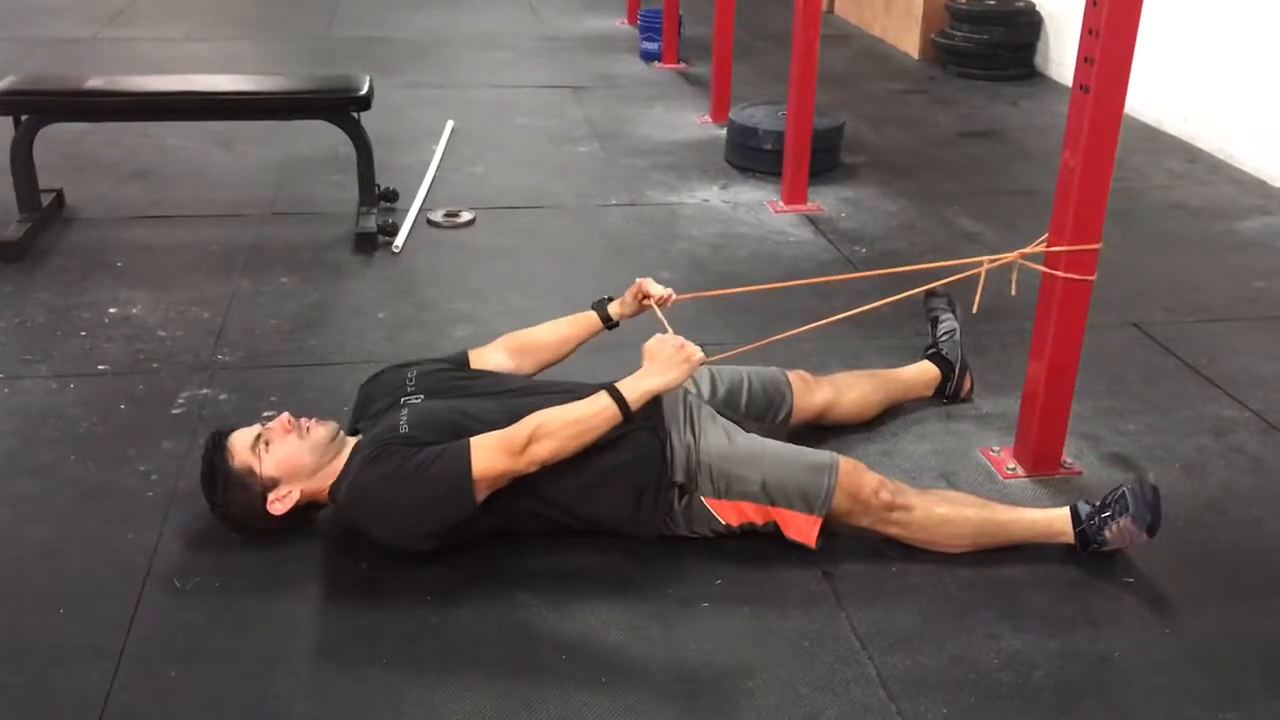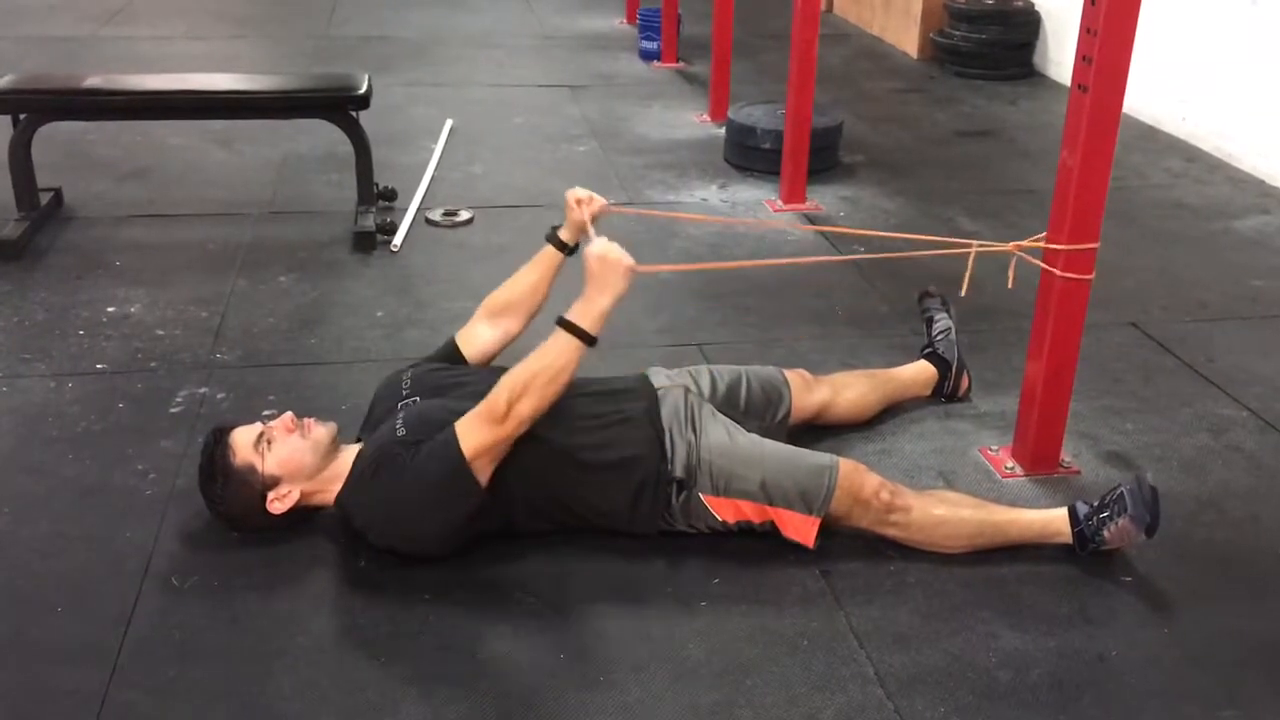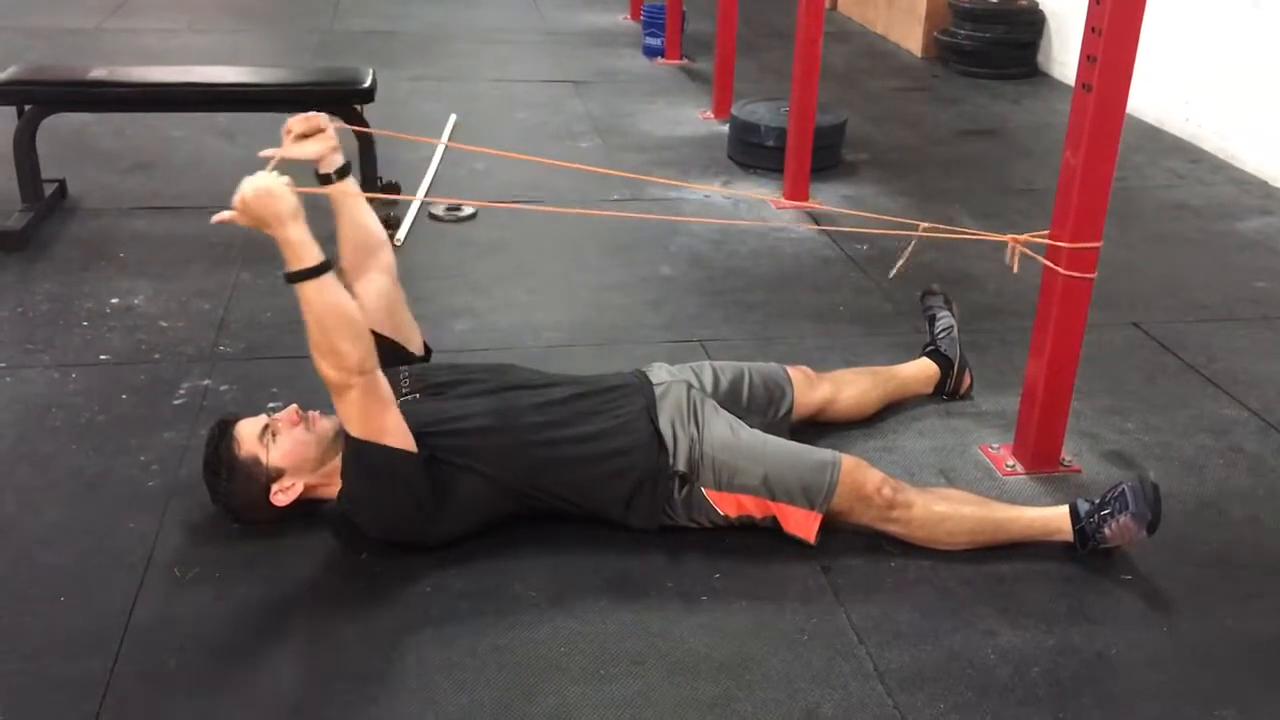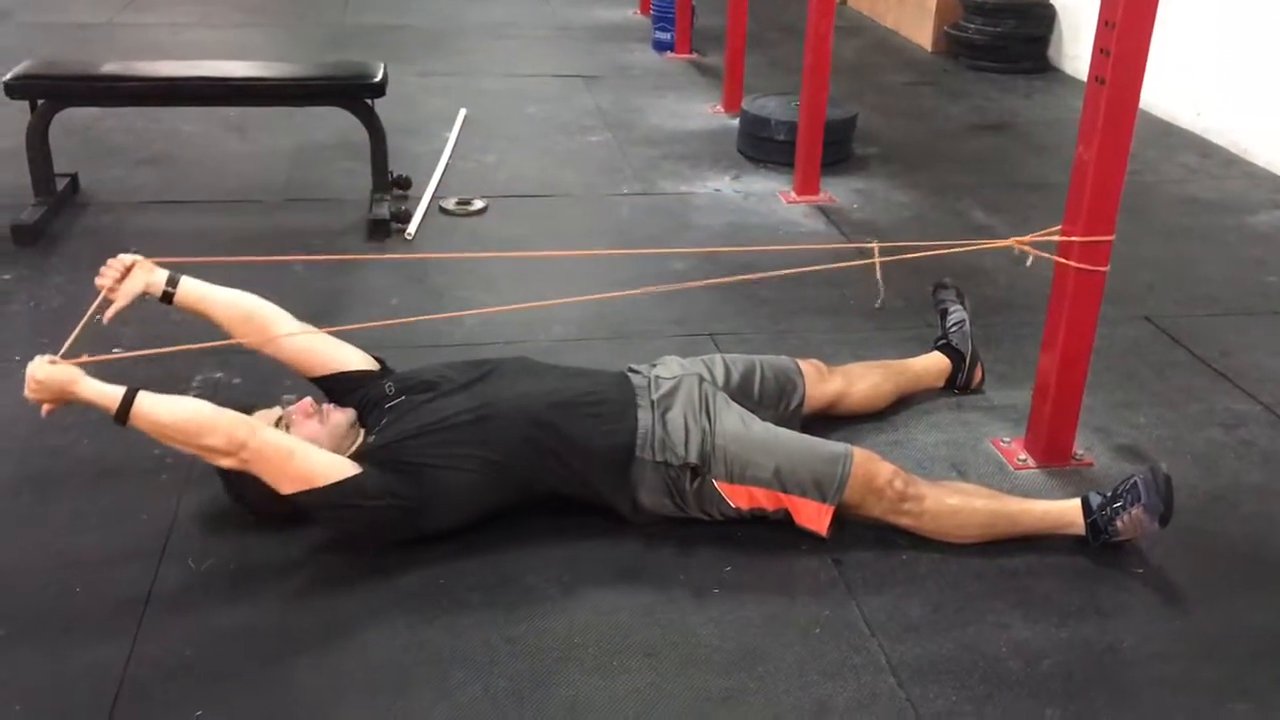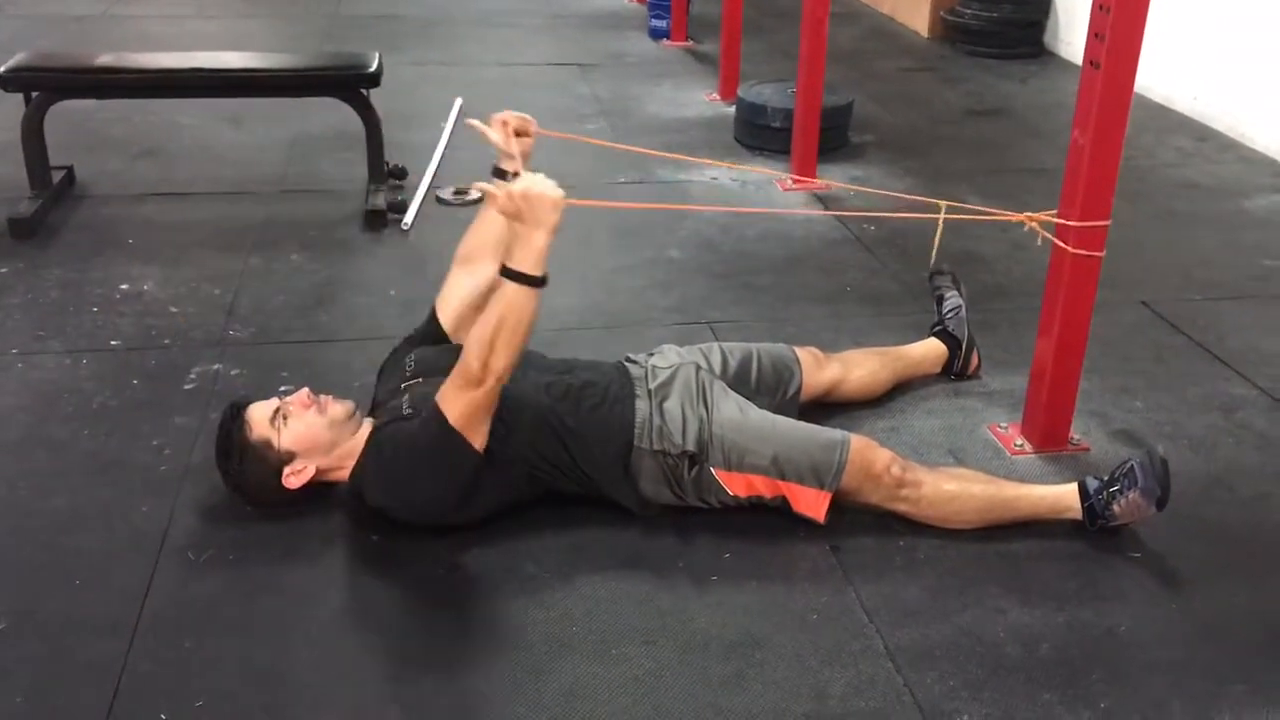
dt=1s
person 1, frame 1
left shoulder: (381, 397)
right shoulder: (386, 496)
left elbow: (504, 358)
right elbow: (526, 449)
left wrist: (613, 311)
right wrist: (643, 380)
left hip: (649, 407)
right hip: (667, 473)
left knee: (806, 390)
right knee: (874, 499)
left ankle: (937, 373)
right ankle: (1077, 528)
person 1, frame 2
left shoulder: (392, 403)
right shoulder: (393, 505)
left elbow: (493, 324)
right elbow: (507, 420)
left wrist: (565, 239)
right wrist: (596, 306)
left hip: (647, 398)
right hip: (667, 471)
left knee: (807, 390)
right knee: (874, 500)
left ankle: (935, 371)
right ankle: (1073, 527)
person 1, frame 3
left shoulder: (384, 412)
right shoulder: (386, 503)
left elbow: (375, 280)
right elbow: (354, 375)
left wrist: (333, 169)
right wrist: (291, 235)
left hip: (649, 394)
right hip: (665, 468)
left knee: (809, 387)
right knee: (876, 497)
left ankle: (935, 370)
right ankle: (1074, 524)
person 1, frame 4
left shoulder: (381, 399)
right shoulder: (390, 495)
left elbow: (281, 328)
right elbow: (236, 447)
left wrist: (163, 282)
right wrist: (88, 390)
left hip: (649, 390)
right hip: (664, 457)
left knee: (817, 382)
right knee: (888, 491)
left ankle: (946, 364)
right ankle: (1085, 520)
person 1, frame 5
left shoulder: (397, 382)
right shoulder: (406, 476)
left elbow: (469, 281)
right elbow: (483, 379)
left wrist: (506, 173)
right wrist: (529, 240)
left hip: (648, 377)
right hip: (664, 445)
left knee: (822, 367)
right knee: (887, 477)
left ankle: (945, 349)
right ankle: (1086, 502)
